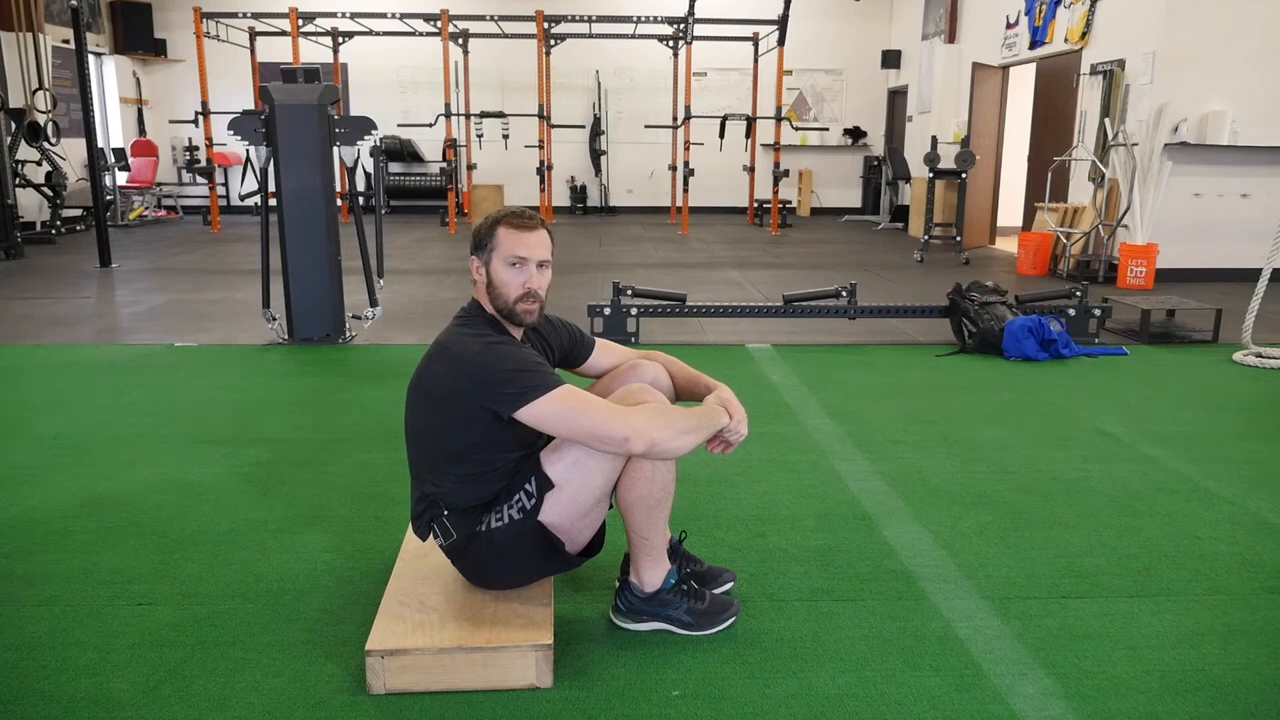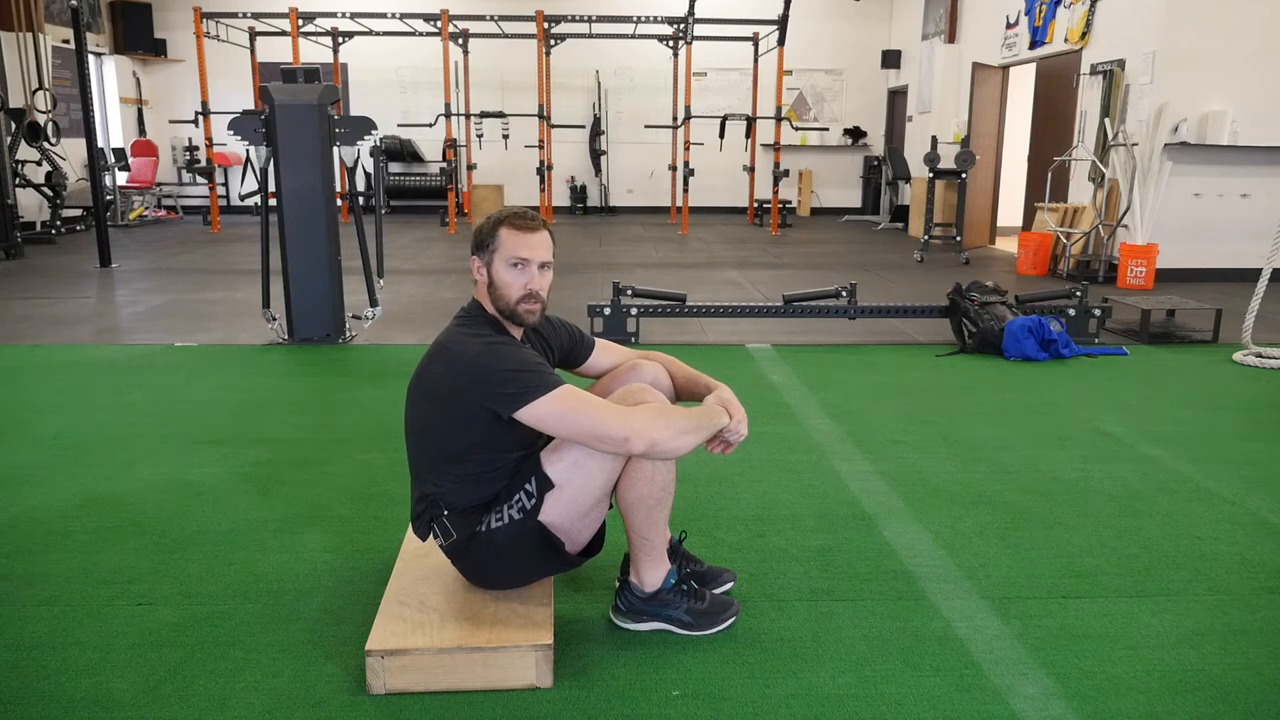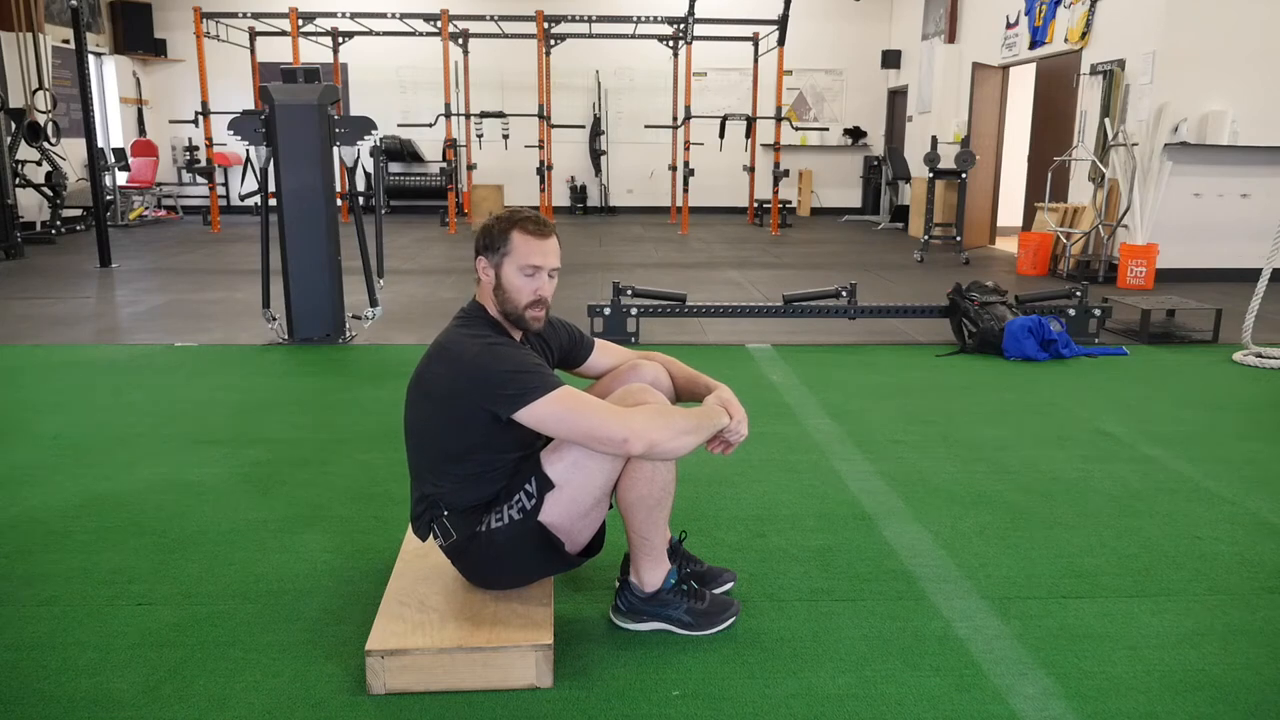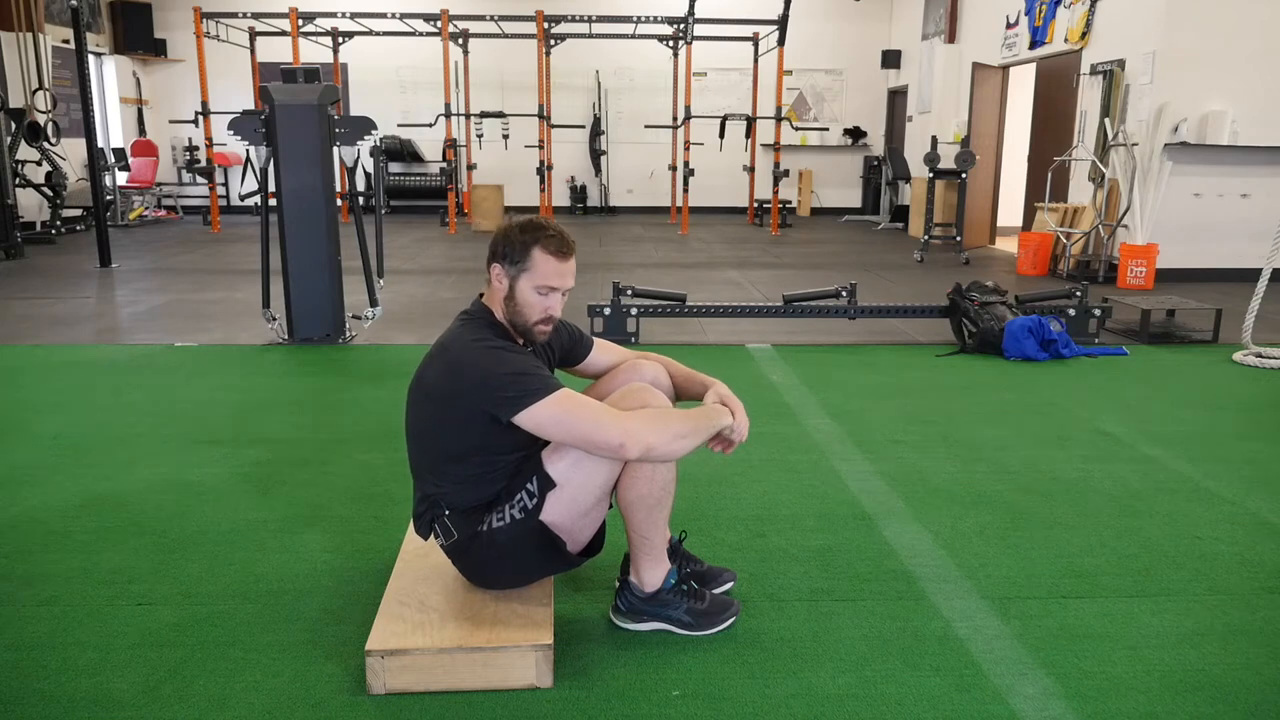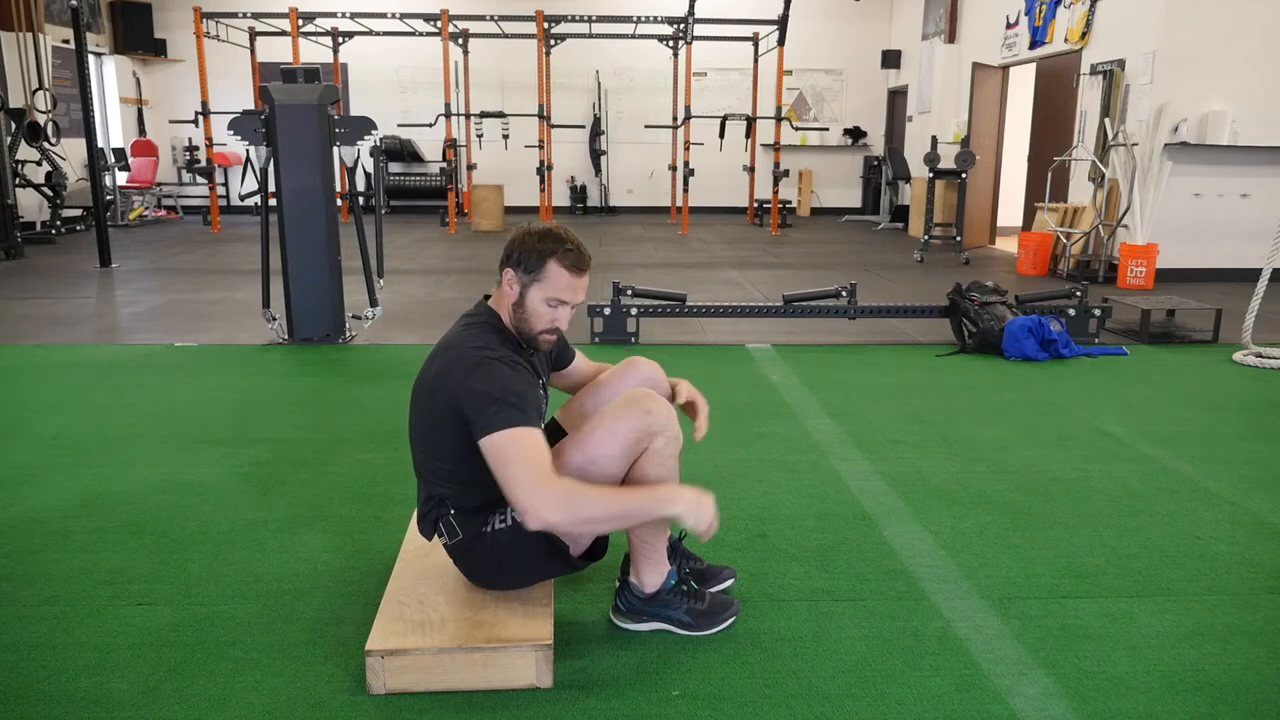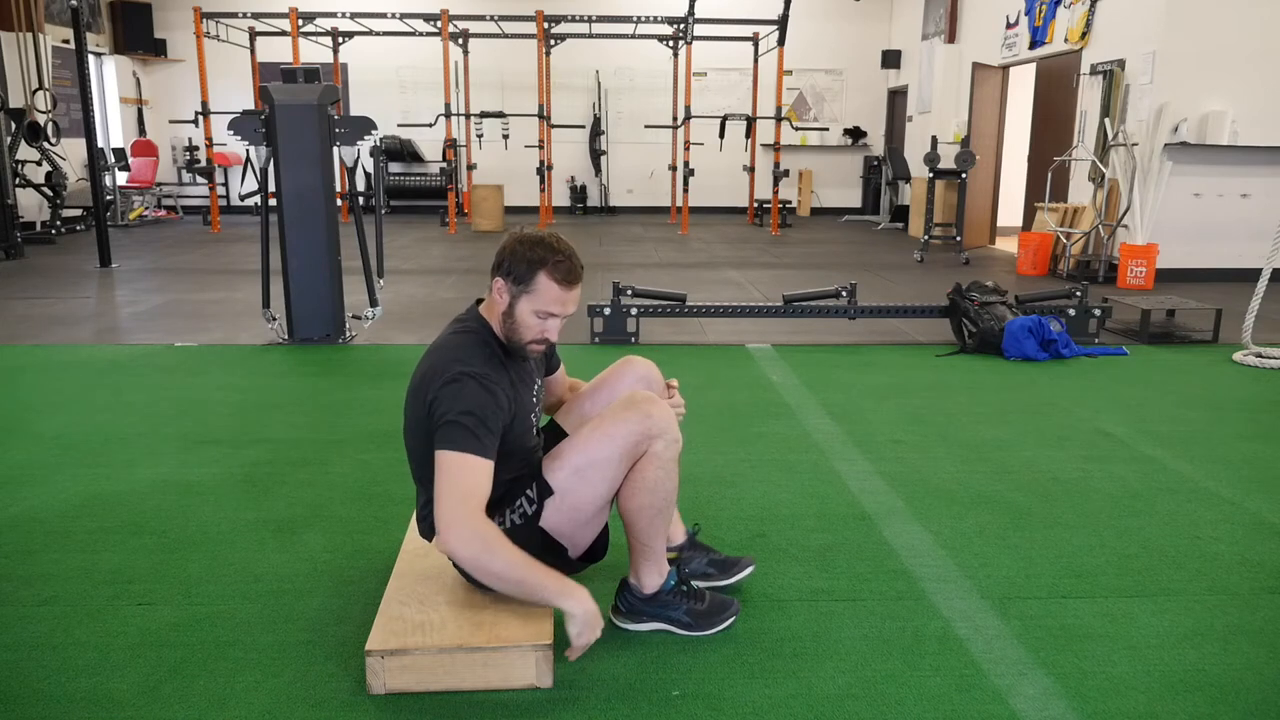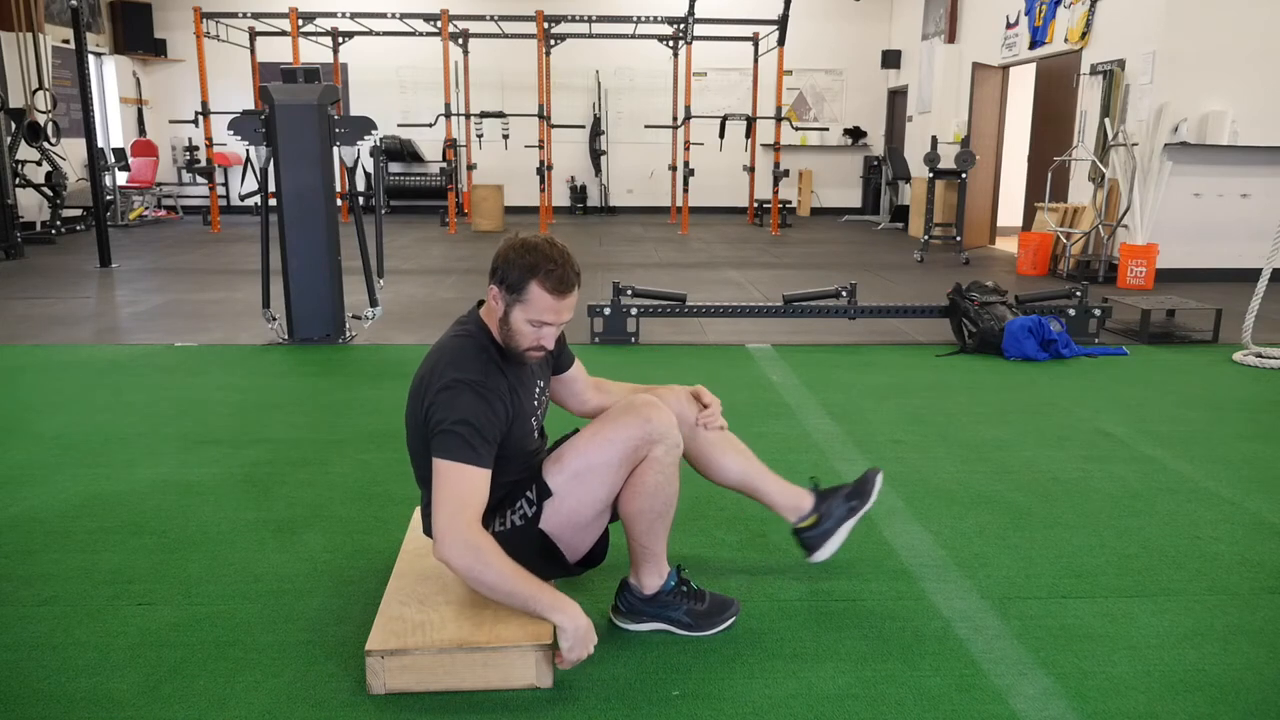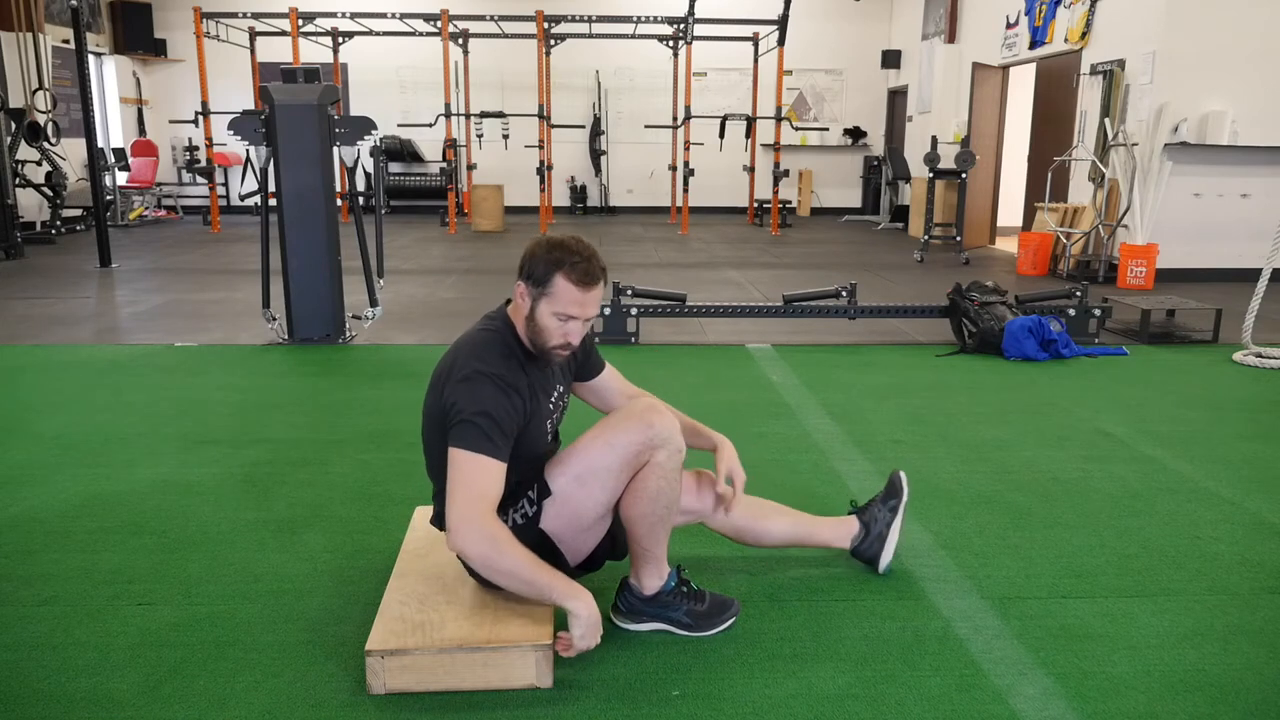
dt=0.3s
person 1, frame 1
left shoulder: (534, 326)
right shoulder: (480, 356)
left elbow: (643, 359)
right elbow: (630, 434)
left wrist: (714, 389)
right wrist: (717, 415)
left hip: (515, 485)
right hip: (486, 538)
left knee: (646, 376)
right knee: (641, 419)
left ankle: (658, 552)
right ankle: (650, 591)
person 1, frame 2
left shoulder: (534, 325)
right shoulder: (480, 357)
left elbow: (643, 360)
right elbow: (630, 435)
left wrist: (714, 389)
right wrist: (716, 416)
left hip: (515, 486)
right hip: (485, 538)
left knee: (646, 377)
right knee: (641, 417)
left ankle: (658, 551)
right ankle: (650, 590)
person 1, frame 3
left shoulder: (533, 324)
right shoulder: (479, 357)
left elbow: (641, 360)
right elbow: (629, 436)
left wrist: (714, 389)
right wrist: (717, 417)
right hip: (486, 538)
left knee: (647, 378)
right knee: (641, 418)
left ankle: (659, 553)
right ankle: (650, 591)
person 1, frame 4
left shoulder: (533, 325)
right shoulder: (481, 360)
left elbow: (637, 361)
right elbow: (626, 440)
left wrist: (710, 386)
right wrist: (717, 416)
left hip: (513, 488)
right hip: (488, 538)
left knee: (646, 377)
right knee: (642, 411)
left ankle: (659, 551)
right ankle: (650, 591)
person 1, frame 5
left shoulder: (527, 326)
right shoulder: (484, 366)
left elbow: (586, 375)
right elbow: (541, 509)
left wrist: (673, 386)
right wrist: (673, 498)
left hip: (519, 491)
right hip: (491, 540)
left knee: (641, 376)
right knee: (650, 418)
left ankle: (659, 552)
right ankle: (649, 594)
person 1, frame 6
left shoulder: (523, 329)
right shoulder: (467, 378)
left elbow: (563, 393)
right elbow: (458, 533)
left wrist: (653, 398)
right wrist: (572, 598)
right hip: (498, 542)
left knee: (638, 374)
right knee: (651, 420)
left ankle: (675, 550)
right ankle: (650, 593)
person 1, frame 7
left shoulder: (530, 331)
right shoulder: (465, 385)
left elbow: (587, 393)
right elbow: (455, 543)
left wrist: (683, 396)
right wrist: (563, 611)
left hip: (529, 489)
right hip: (509, 540)
left knee: (678, 407)
right knee: (650, 421)
left ankle: (808, 514)
right ankle: (649, 594)
person 1, frame 8
left shoulder: (558, 334)
right shoulder: (485, 377)
left elbow: (627, 398)
right elbow: (468, 533)
left wrist: (715, 441)
right wrist: (576, 600)
left hip: (541, 500)
right hip: (512, 541)
left knee: (705, 495)
right knee: (654, 428)
left ankle: (855, 533)
right ankle: (649, 593)
